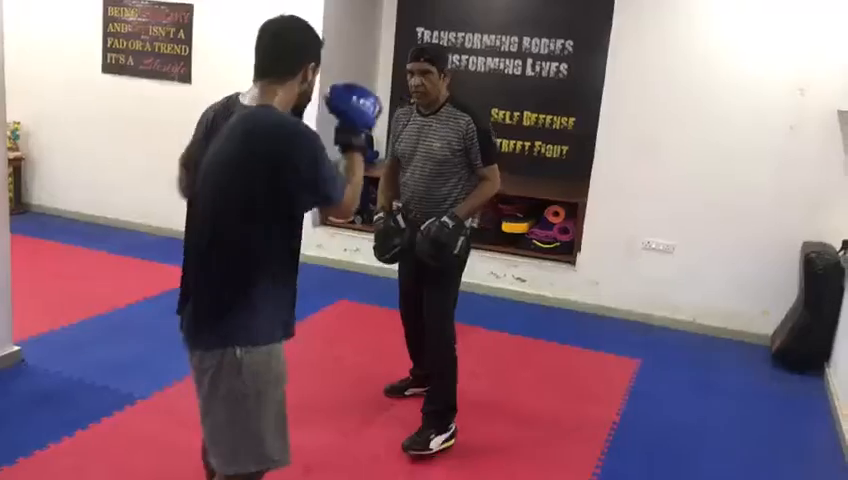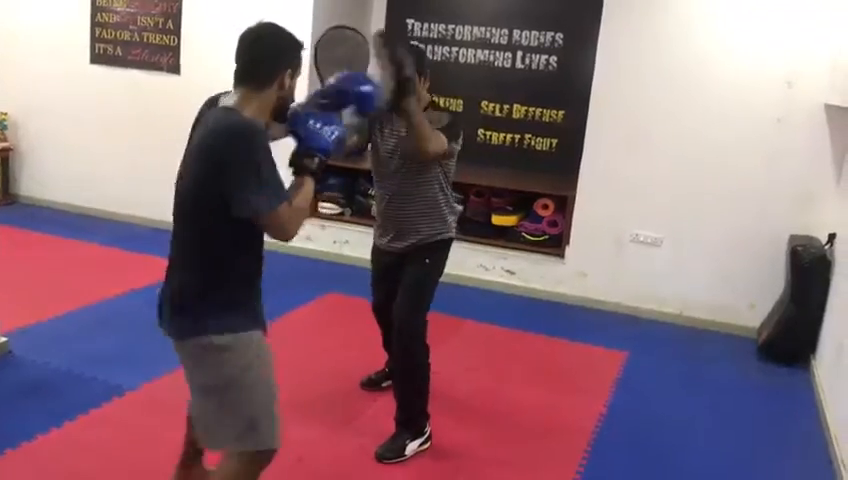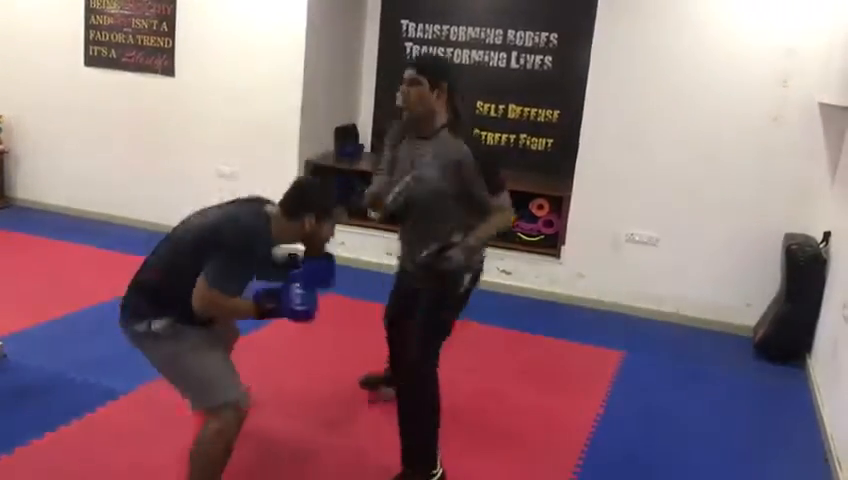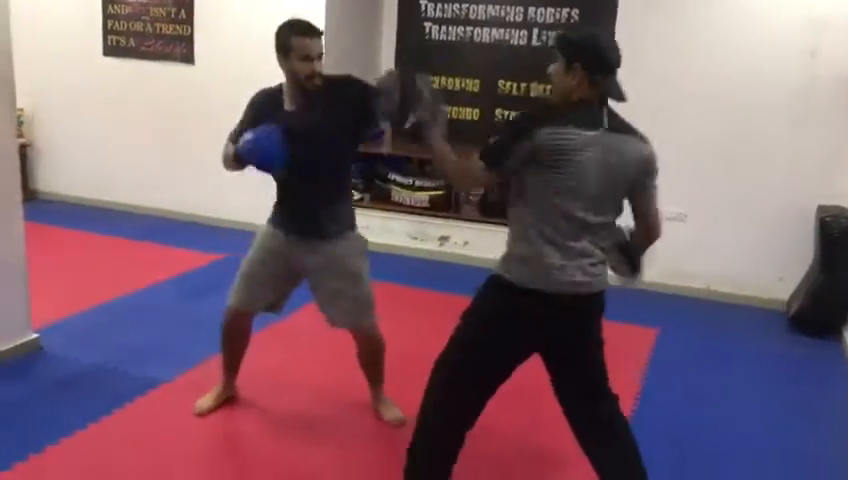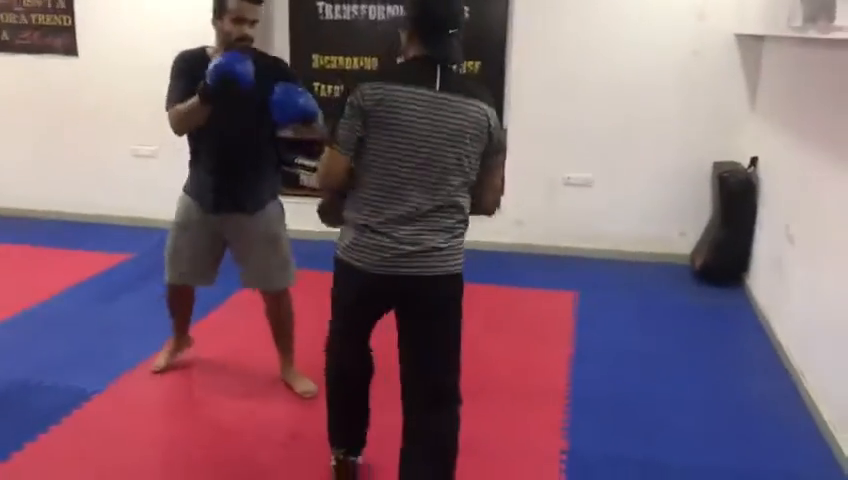
dt=1s
person 1, frame 1
left shoulder: (467, 123)
right shoulder: (401, 117)
left elbow: (491, 182)
right elbow: (390, 173)
left wrist: (454, 218)
right wrist: (383, 212)
left hip: (447, 236)
right hip: (411, 232)
left knee: (438, 321)
right knee: (410, 310)
left ankle: (440, 423)
right ankle: (422, 375)
person 1, frame 2
left shoulder: (441, 121)
right shoulder: (378, 118)
left elbow: (430, 148)
left wrist: (411, 98)
left hip: (429, 242)
right hip: (386, 238)
left knee: (409, 323)
right knee: (384, 309)
left ankle: (415, 428)
right ankle: (397, 368)
person 1, frame 3
left shoulder: (464, 153)
right shoulder: (402, 137)
left elbow: (502, 212)
right elbow: (376, 192)
left wrist: (463, 249)
right wrist: (387, 200)
left hip: (450, 270)
right hip: (417, 264)
left knee: (416, 360)
right knee: (397, 321)
right ankle: (399, 375)
person 1, frame 4
left shoulder: (540, 124)
right shoulder: (638, 147)
left elbow: (469, 176)
right elbow: (649, 227)
left wrist: (432, 130)
right wrist: (626, 248)
left hip: (523, 287)
right hip: (584, 294)
left knee: (453, 384)
right knee: (593, 403)
person 1, frame 5
left shoulder: (373, 92)
right shoulder: (482, 109)
left elbow: (330, 177)
right elbow: (488, 201)
left hip: (363, 259)
right hip: (436, 269)
left knee: (346, 353)
right knee: (433, 395)
person 2, frame 1
left shoulder: (219, 116)
right shoulder: (289, 137)
left elbow: (189, 186)
right elbow: (343, 205)
right wrist: (355, 145)
left hip: (209, 308)
right hip: (243, 323)
left knee: (224, 436)
person 2, frame 2
left shoulder: (219, 112)
right shoulder: (241, 139)
right elbow: (283, 224)
left wrist: (314, 111)
right wrist: (309, 166)
left hip: (188, 297)
right hip: (216, 311)
left knee: (212, 388)
person 2, frame 3
left shoulder: (265, 217)
right shoulder: (245, 233)
left elbow: (256, 269)
right elbow: (204, 304)
left wrist: (294, 271)
right wrist: (264, 307)
left hip: (181, 302)
right hip: (157, 316)
left knee: (225, 336)
right knee: (232, 404)
left ankle: (216, 402)
person 2, frame 4
left shoulder: (343, 92)
right shoulder: (264, 104)
right elbow: (229, 159)
right wrist: (243, 152)
left hip: (334, 236)
right hip: (282, 230)
left knee: (364, 328)
right knee: (237, 312)
left ankle: (379, 395)
right ankle: (227, 385)
person 2, frame 5
left shoulder: (272, 69)
right shoulder: (189, 63)
left elbow: (307, 113)
right elbow: (177, 123)
left wrist: (301, 112)
right wrist: (207, 94)
left hip: (256, 200)
right hip: (201, 195)
left knee: (276, 288)
right knee: (179, 282)
left ankle: (289, 366)
right ankle: (179, 343)
